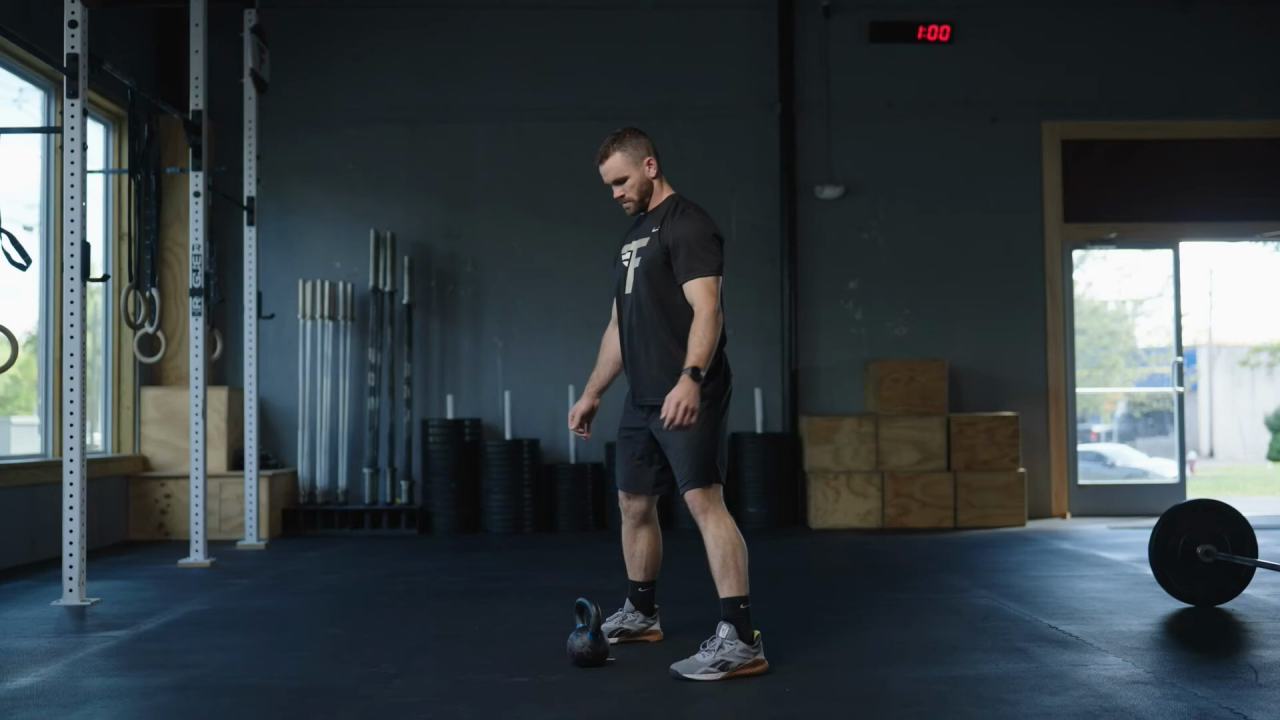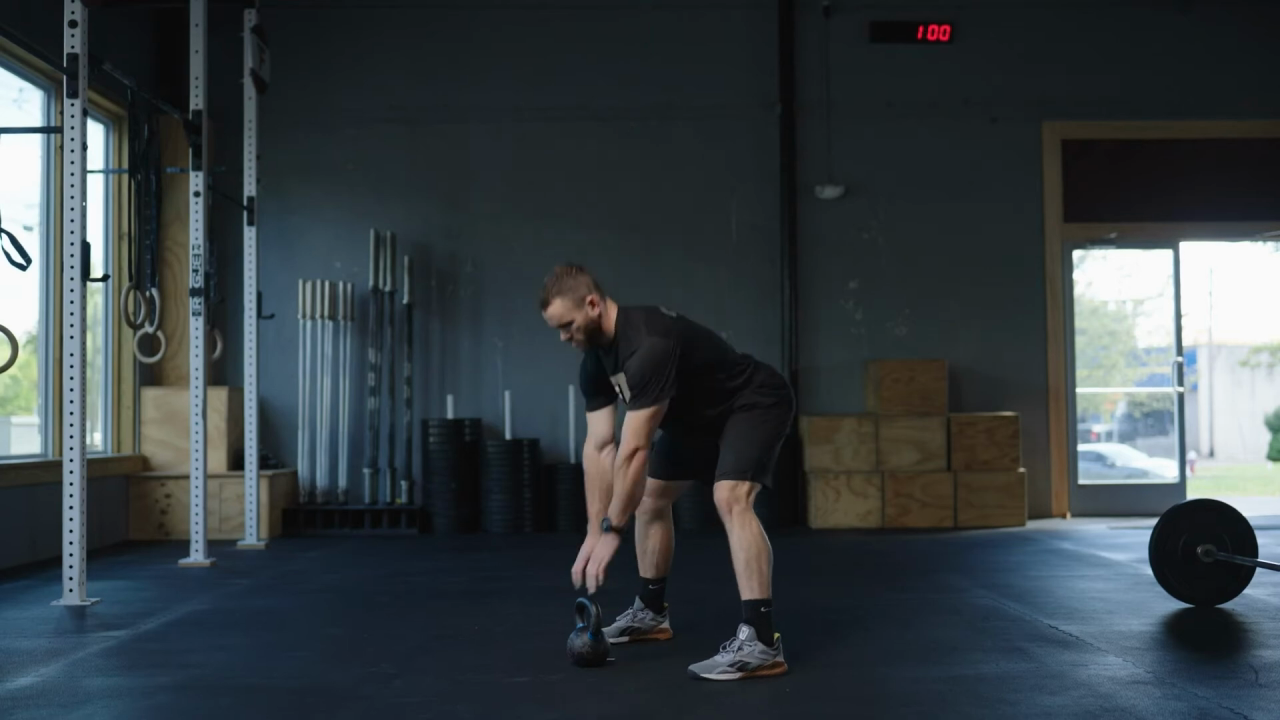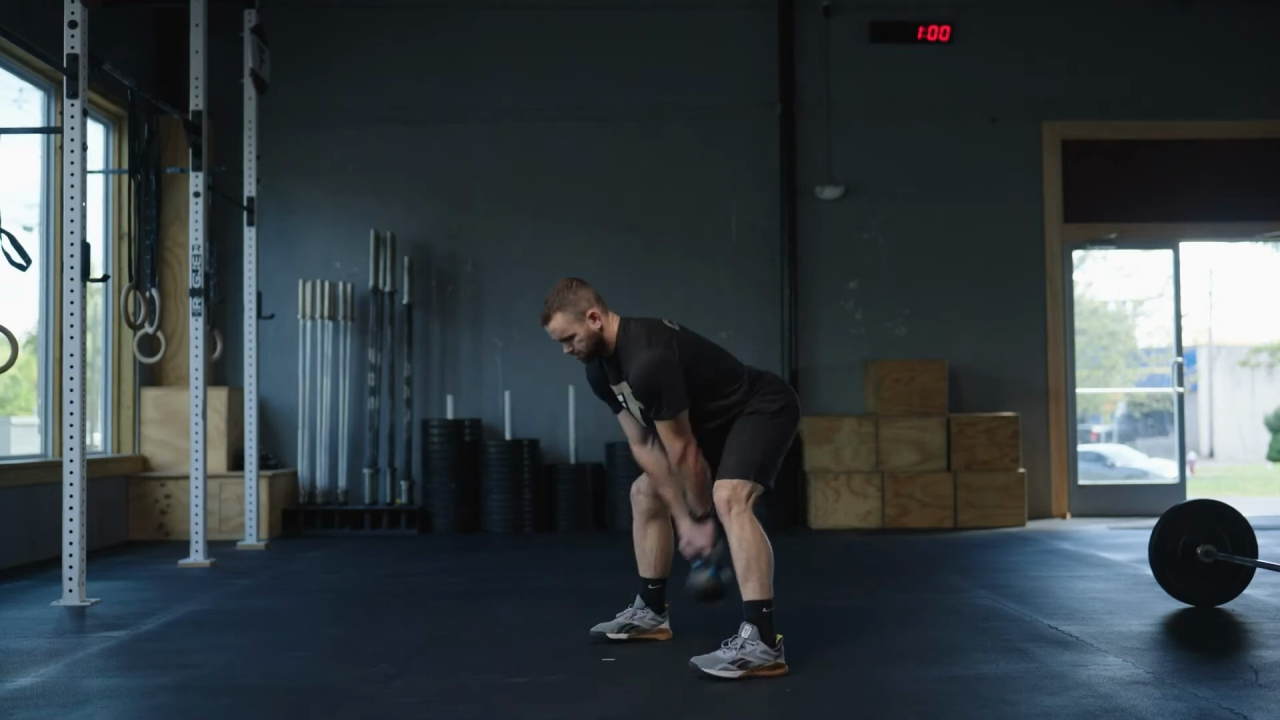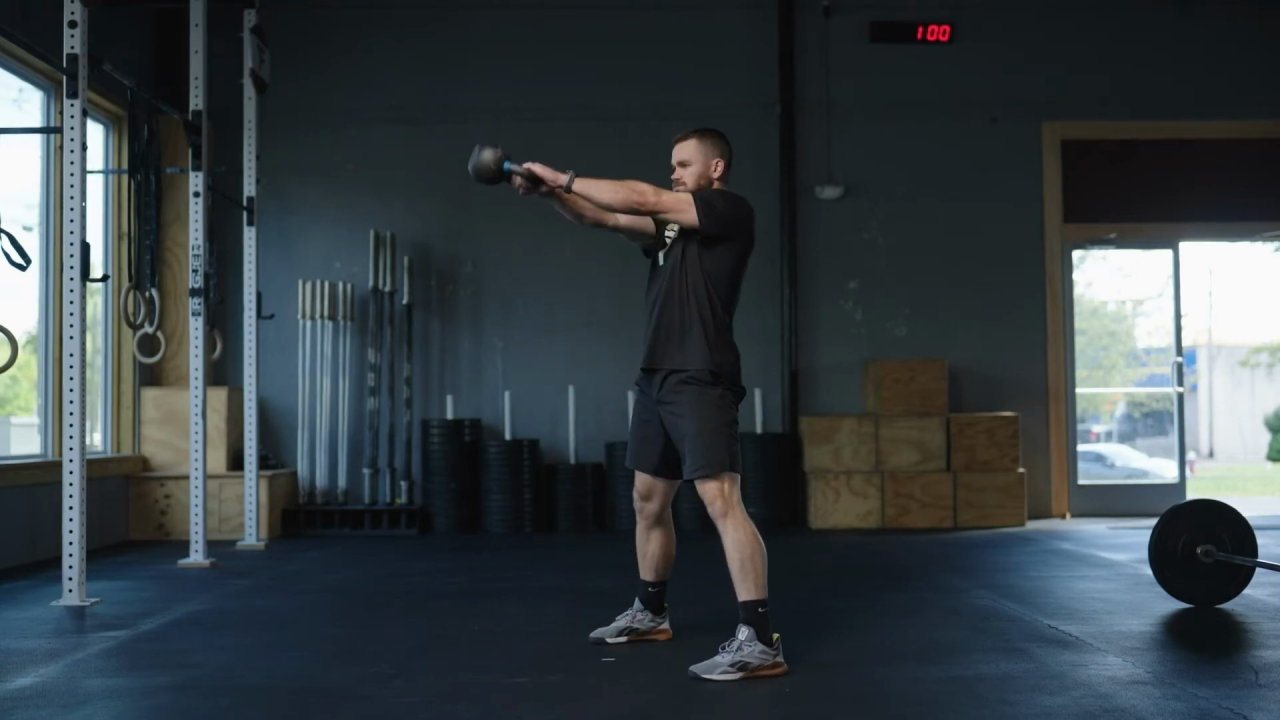
dt=1s
person 1, frame 1
left shoulder: (688, 225)
right shoulder: (633, 238)
left elbow: (706, 311)
right elbow: (618, 327)
left wrist: (690, 379)
right wrist: (592, 392)
left hip: (685, 394)
right hip: (644, 399)
left knee: (702, 500)
right knee: (633, 504)
left ankle: (740, 637)
right ankle: (641, 613)
person 1, frame 2
left shoulder: (650, 345)
right shoulder: (596, 359)
left elbow: (634, 451)
right elbow: (599, 447)
left wrist: (609, 531)
right wrist: (592, 533)
left hip: (757, 402)
right hip: (701, 414)
left knee: (730, 498)
right knee: (650, 495)
left ankle: (760, 642)
right ankle: (651, 611)
person 1, frame 3
left shoulder: (649, 359)
right shoulder: (599, 369)
left elbow: (682, 452)
right elbow: (644, 446)
left wrist: (699, 517)
right wrist: (682, 516)
left hip: (763, 407)
right hip: (710, 422)
left knee: (729, 498)
right knee: (644, 494)
left ankle: (761, 642)
right ankle: (651, 611)
person 1, frame 4
left shoulder: (731, 210)
right shoulder: (673, 221)
left elbow: (643, 197)
right elbow: (608, 218)
left wrist: (562, 176)
right wrist: (549, 190)
left hip: (702, 380)
right hip: (656, 379)
left knee: (721, 502)
right knee: (648, 502)
left ankle: (759, 641)
right ankle: (650, 613)
